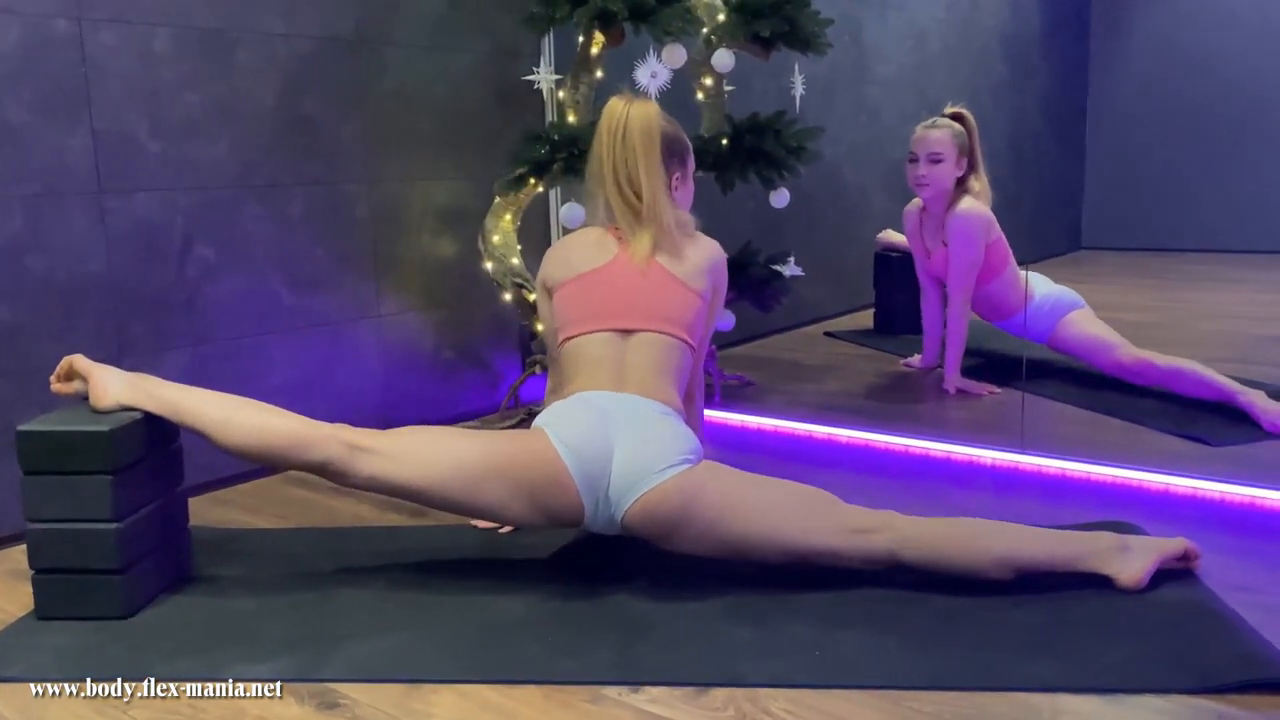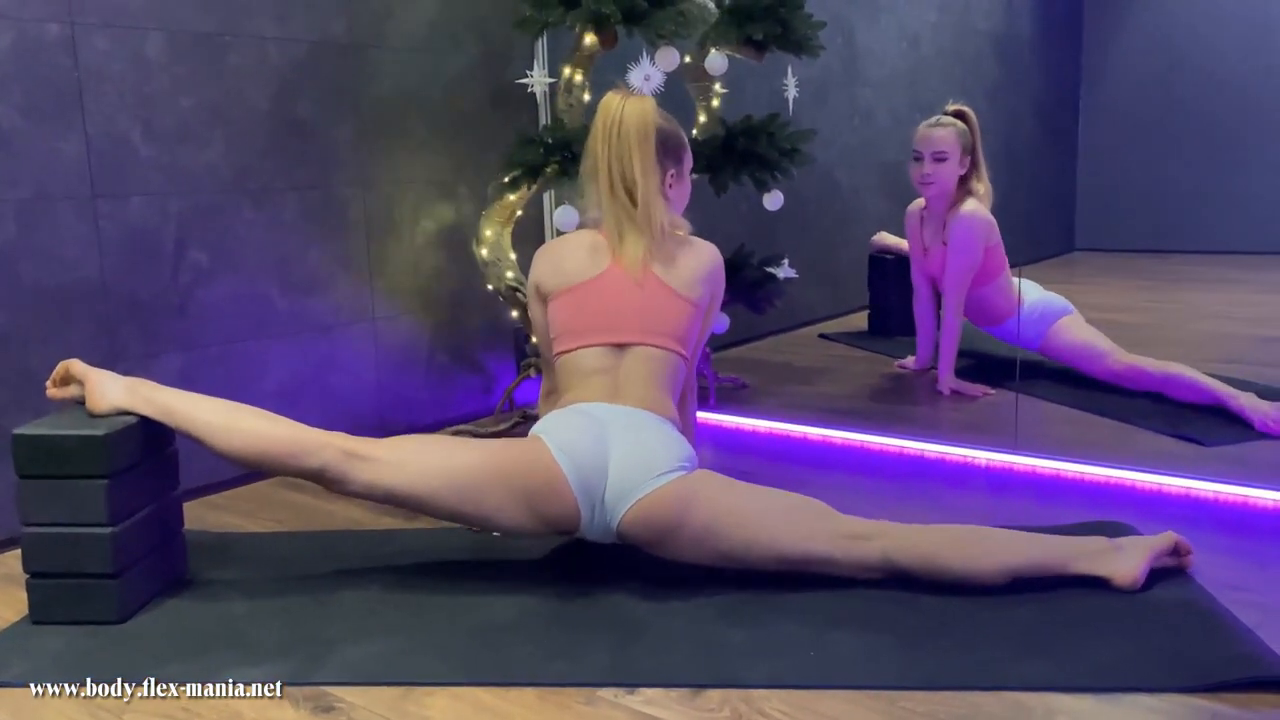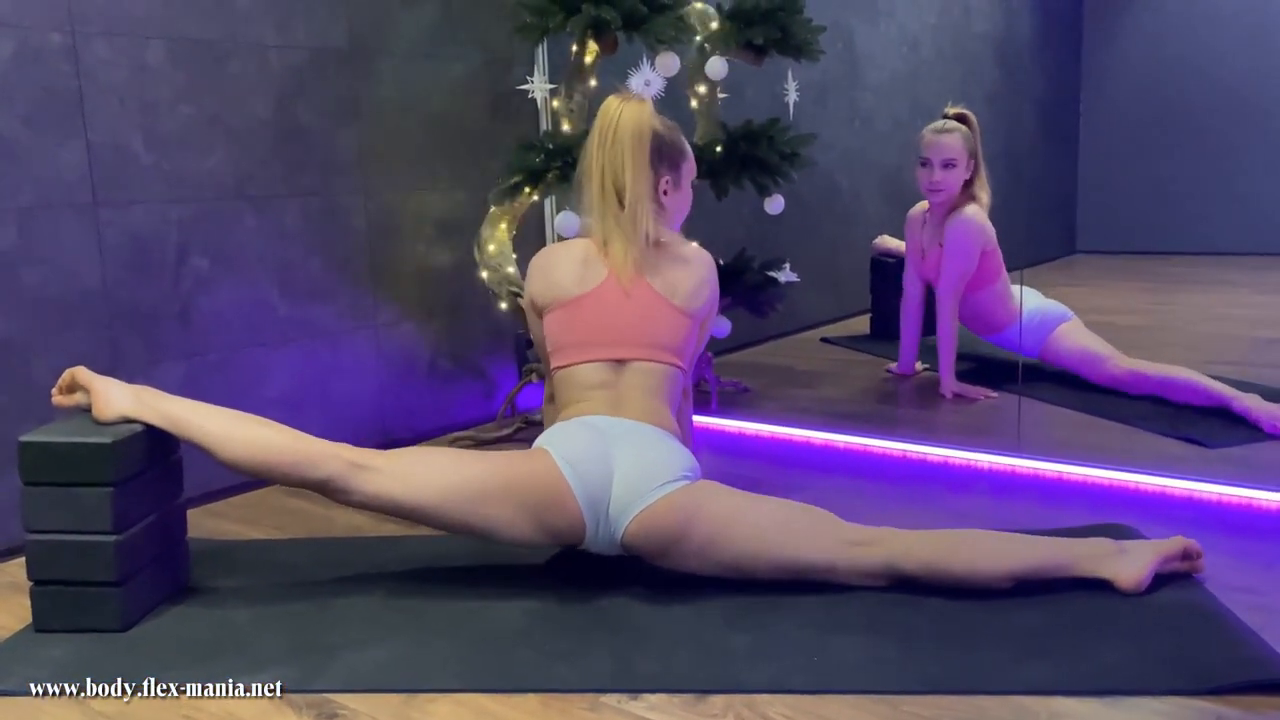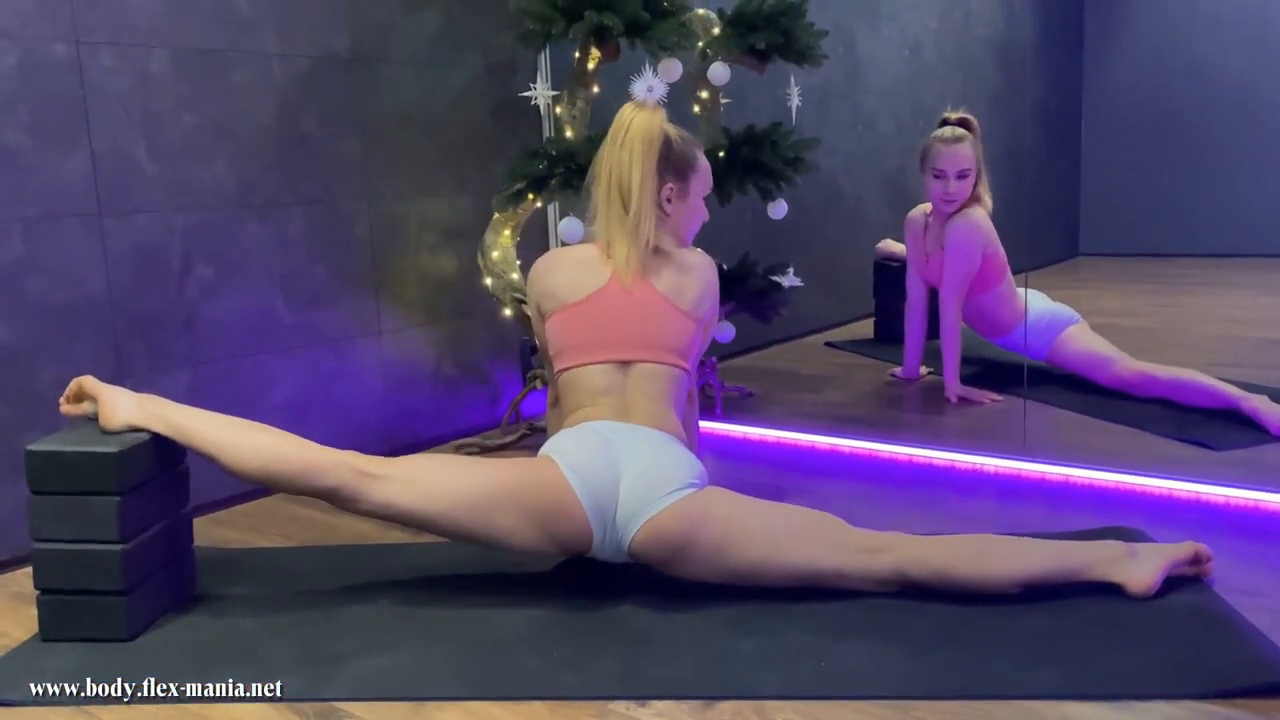
dt=0.5s
person 1, frame 1
left shoulder: (562, 254)
right shoulder: (707, 254)
left hip: (566, 450)
right hip: (656, 467)
left knee: (340, 449)
right knee: (876, 536)
person 1, frame 2
left shoulder: (552, 257)
right shoulder: (704, 259)
left hip: (560, 461)
right hip: (653, 472)
left knee: (338, 456)
right knee: (871, 545)
person 1, frame 3
left shoulder: (546, 268)
right shoulder: (698, 267)
left hip: (563, 472)
right hip: (656, 483)
left knee: (341, 470)
right knee: (874, 552)
person 1, frame 4
left shoulder: (548, 273)
right shoulder: (697, 275)
left hip: (569, 480)
right hip: (664, 491)
left knee: (347, 479)
right knee: (888, 558)
person 2, frame 1
left shoulder: (967, 216)
right shoulder: (913, 213)
left elbow: (958, 300)
right elbow: (930, 289)
left wrist: (953, 374)
right wrist: (930, 354)
left hip: (1044, 308)
right hip: (1008, 309)
left knee: (1132, 363)
right ankle: (903, 243)
person 2, frame 2
left shoulder: (970, 219)
right shoulder: (915, 213)
left elbow: (952, 301)
right elbow: (922, 289)
left wrist: (946, 375)
right wrist: (924, 356)
left hip: (1033, 315)
right hip: (999, 315)
left knee: (1124, 368)
left ankle: (1239, 400)
right ankle: (897, 245)
person 2, frame 3
left shoulder: (966, 223)
right shoulder: (917, 217)
left elbow: (946, 304)
right elbow: (913, 292)
left wrist: (948, 379)
right wrist: (905, 362)
left hip: (1032, 323)
right hip: (1000, 320)
left knee: (1125, 373)
left ankle: (1244, 403)
right ankle: (899, 248)
person 2, frame 4
left shoulder: (968, 225)
right shoulder: (916, 220)
left elbow: (949, 306)
right elbow: (917, 296)
left wrist: (953, 383)
right wrist: (911, 366)
left hip: (1038, 325)
right hip: (1007, 319)
left knee: (1133, 376)
